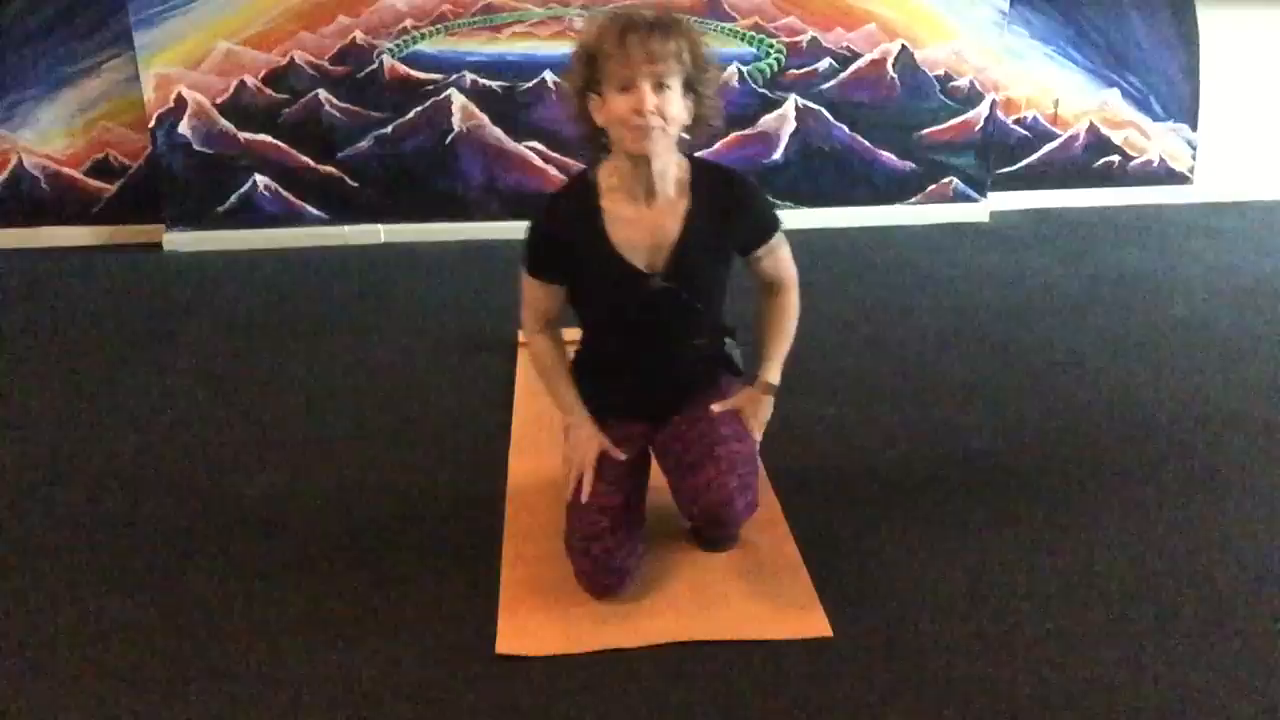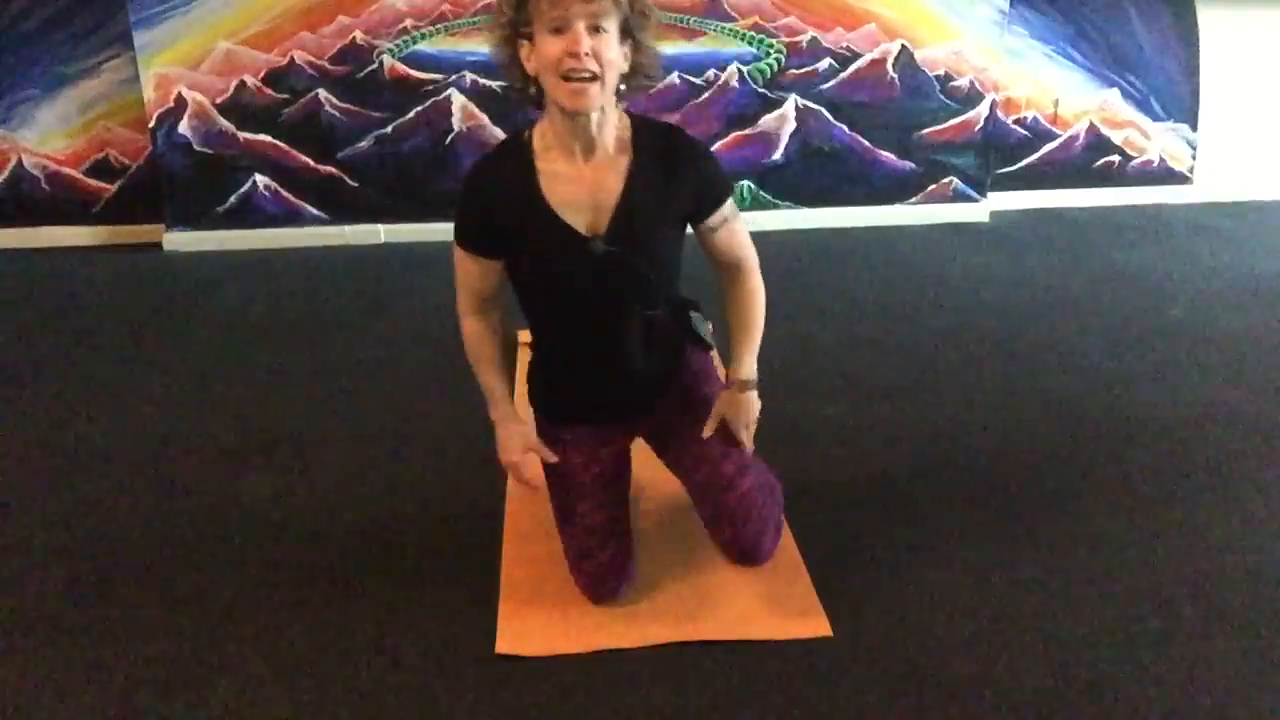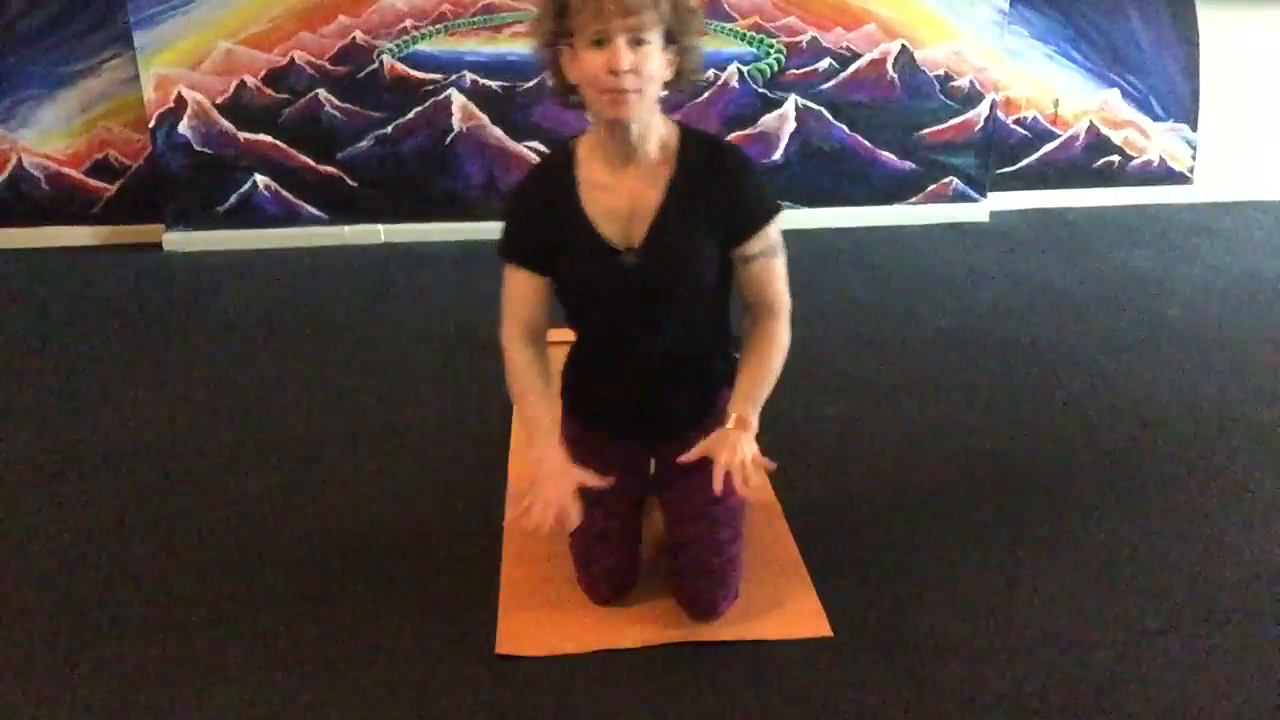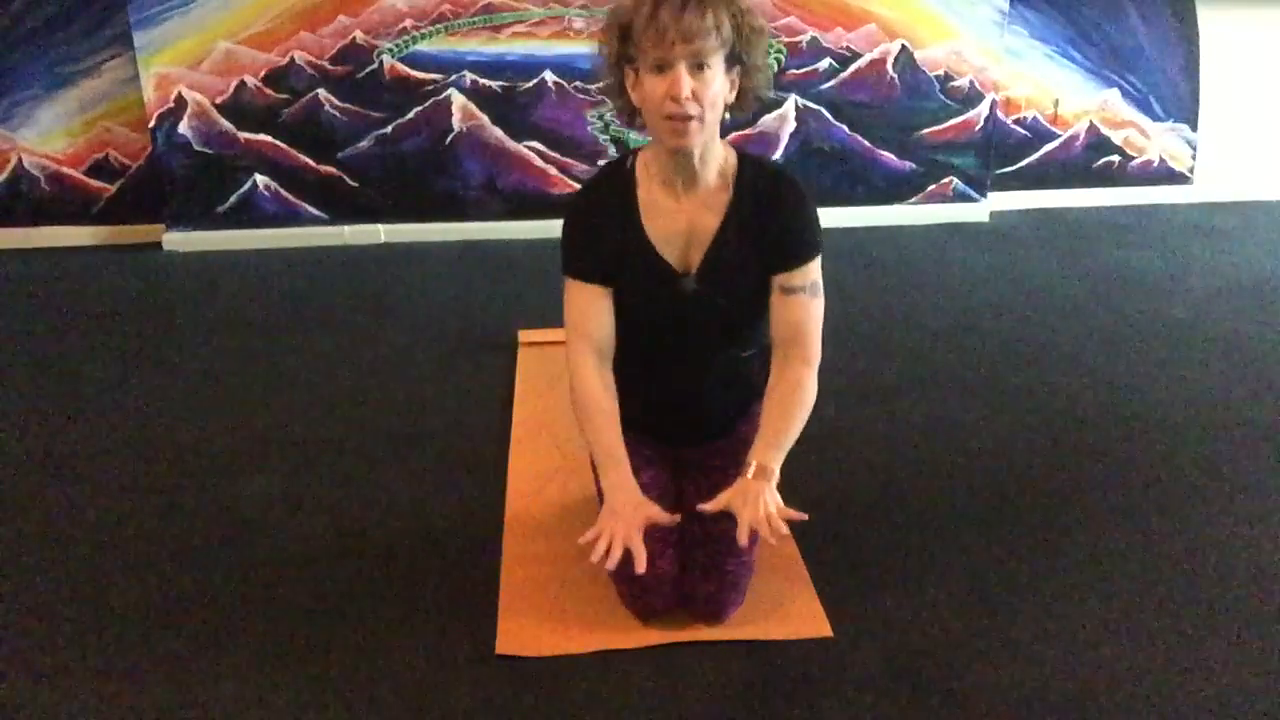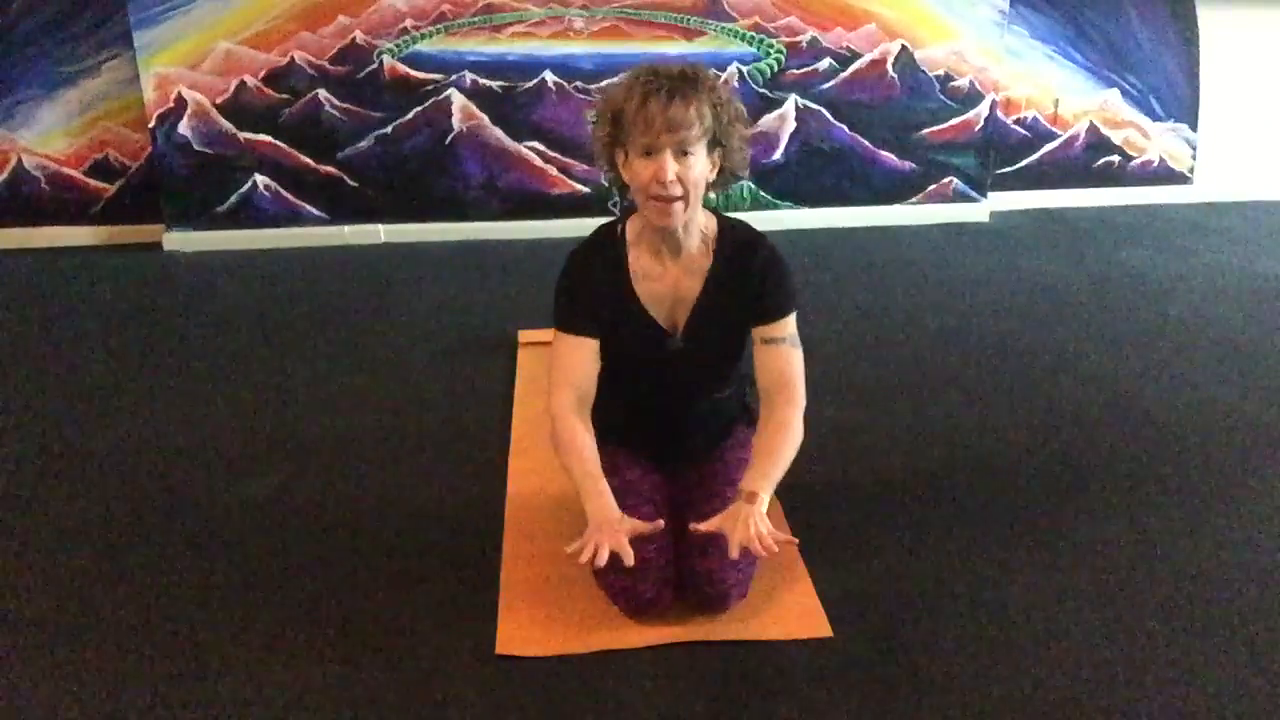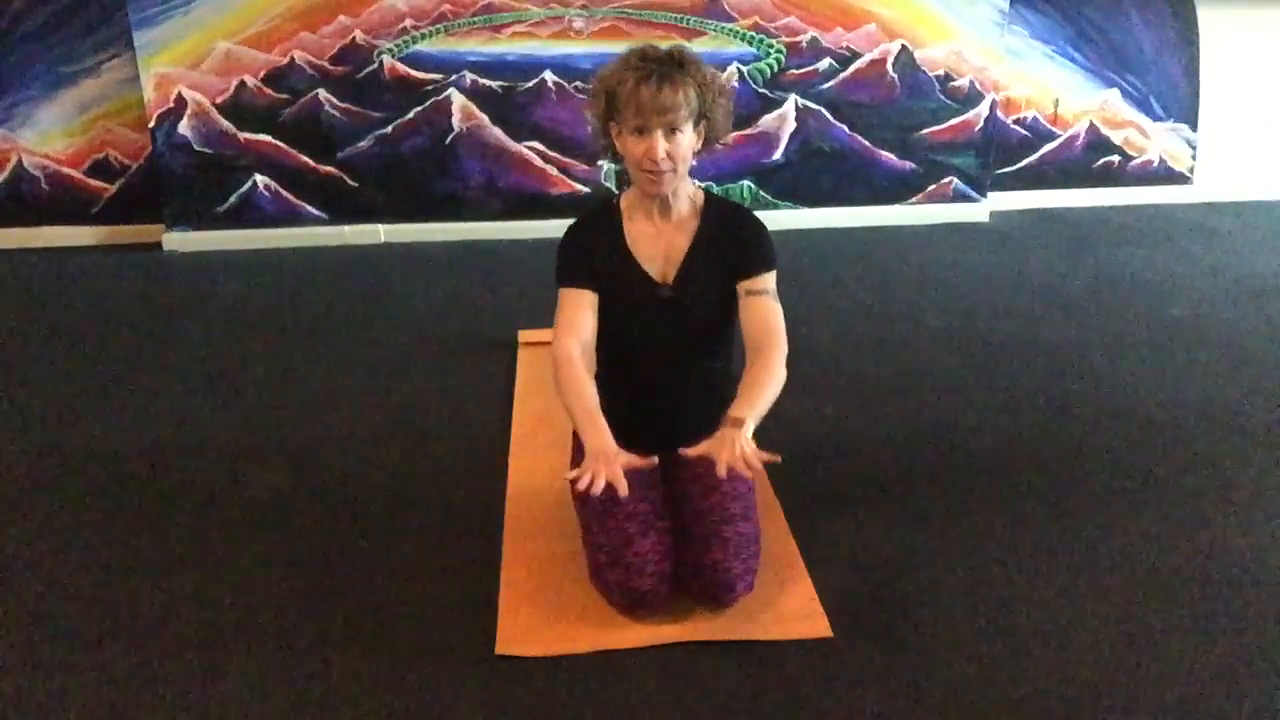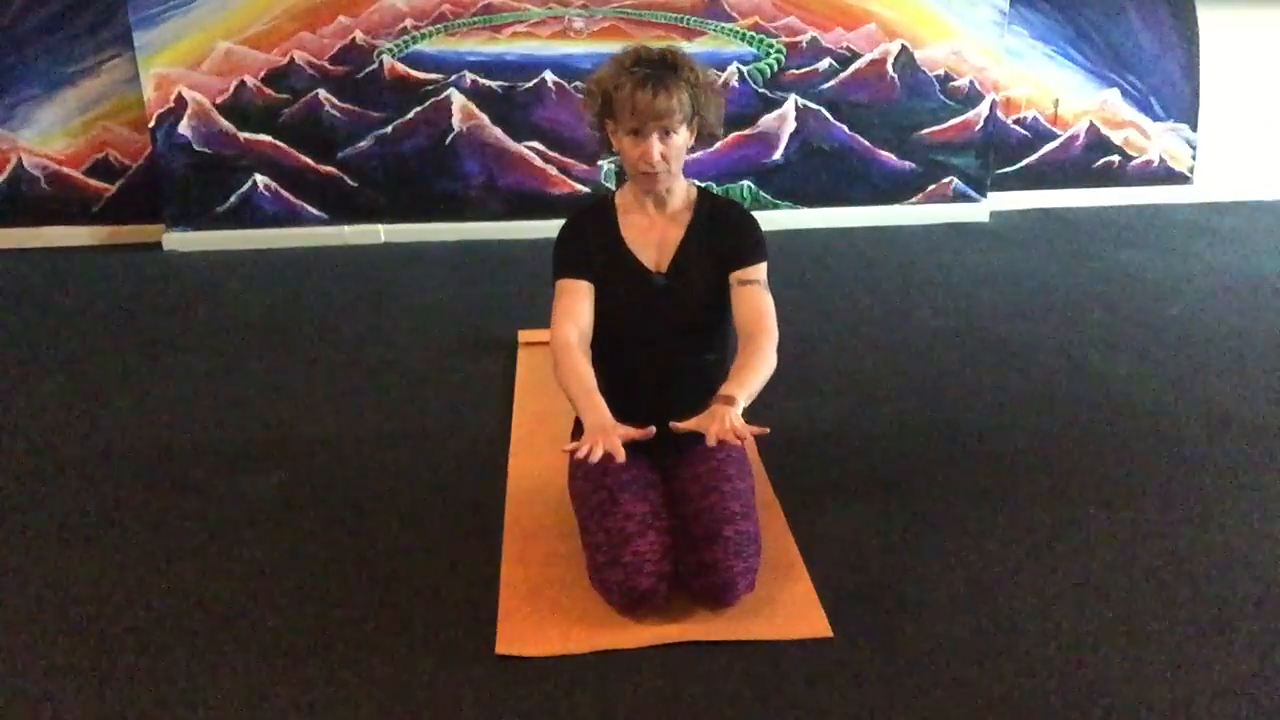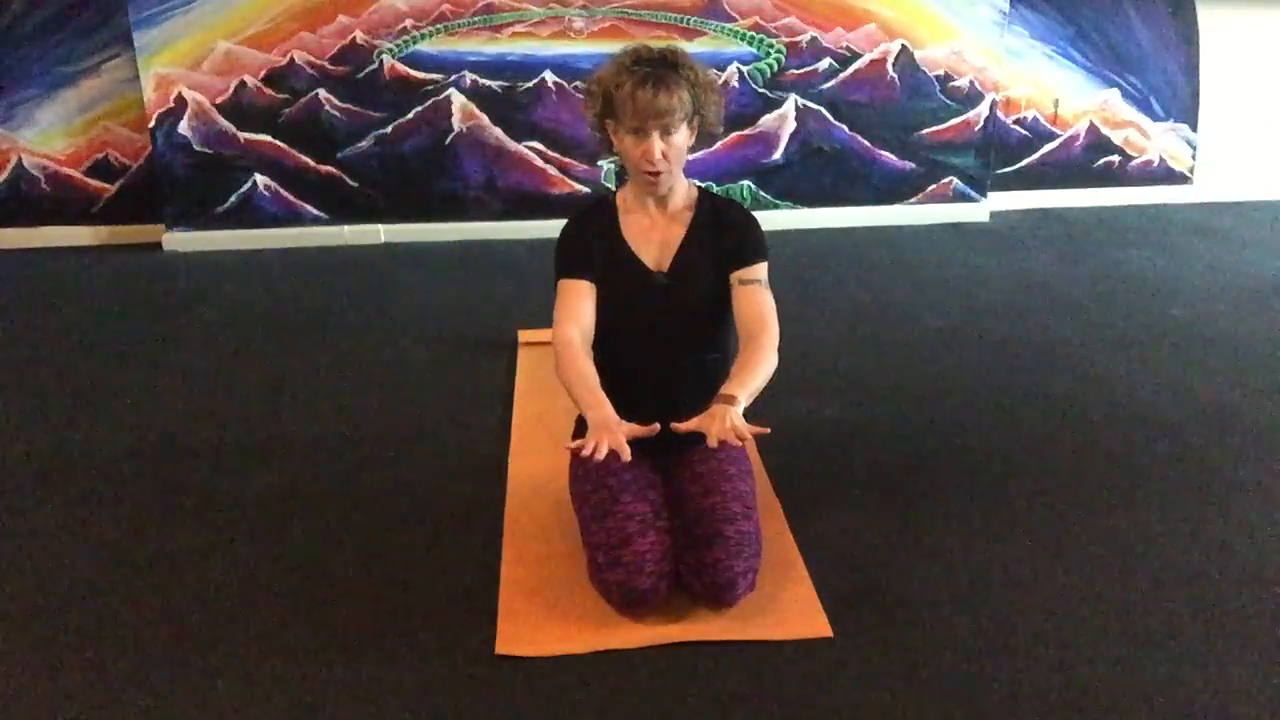
dt=0.4s
person 1, frame 1
left shoulder: (731, 198)
right shoulder: (564, 216)
left elbow: (782, 286)
right elbow: (539, 329)
left wrist: (766, 384)
right wrist: (576, 422)
left hip: (701, 387)
right hip: (607, 401)
left knee: (722, 512)
right knee: (604, 574)
right ankle: (630, 470)
person 1, frame 2
left shoulder: (678, 158)
right shoulder: (495, 182)
left elbow: (741, 269)
right elbow: (477, 311)
left wrist: (743, 380)
right wrist: (505, 416)
left hip: (673, 376)
right hip: (569, 405)
left knee: (754, 540)
right knee: (603, 583)
left ankle: (701, 463)
right ankle: (611, 480)
person 1, frame 3
left shoulder: (724, 174)
right shoulder: (542, 192)
left elbow: (771, 316)
right elbow: (522, 336)
left wrist: (740, 425)
right wrist: (548, 452)
left hip: (703, 411)
right hip: (599, 417)
left knee: (708, 599)
right knee: (606, 587)
left ankle: (670, 492)
right ankle: (634, 496)
person 1, frame 4
left shoulder: (779, 202)
right shoulder: (598, 205)
left elbow: (798, 358)
right elbow: (591, 359)
left wrist: (760, 473)
right wrist: (620, 488)
left hip: (731, 420)
right hip: (636, 422)
left knee: (715, 602)
right knee: (649, 595)
left ankle: (696, 497)
right ankle: (662, 494)
person 1, frame 5
left shoulder: (755, 262)
right shoulder: (590, 266)
left elbow: (786, 400)
right elbow: (568, 404)
left wrist: (752, 498)
right wrist: (601, 510)
left hip: (718, 438)
right hip: (624, 442)
left knee: (718, 589)
right knee: (639, 593)
left ankle: (701, 502)
right ankle: (646, 501)
person 1, frame 6
left shoulder: (738, 231)
right shoulder: (589, 236)
left elbow: (770, 351)
right elbow: (571, 351)
left wrist: (737, 426)
right wrist: (598, 440)
left hip: (707, 435)
right hip: (620, 436)
left knee: (724, 582)
right knee: (637, 589)
left ankle: (679, 500)
right ankle: (643, 495)
person 1, frame 7
left shoulder: (731, 225)
right shoulder: (586, 230)
left elbow: (762, 338)
right elbow: (568, 339)
left wrist: (728, 404)
right wrist: (596, 418)
left hip: (702, 433)
right hip: (618, 432)
left knee: (726, 582)
right knee: (635, 588)
left ankle: (678, 496)
person 1, frame 8
left shoulder: (731, 225)
right shoulder: (587, 230)
left elbow: (762, 338)
right elbow: (571, 339)
left wrist: (728, 404)
right wrist: (601, 417)
left hip: (703, 433)
right hip: (617, 432)
left knee: (726, 582)
right knee: (635, 588)
left ankle: (676, 497)
right ankle: (645, 497)
